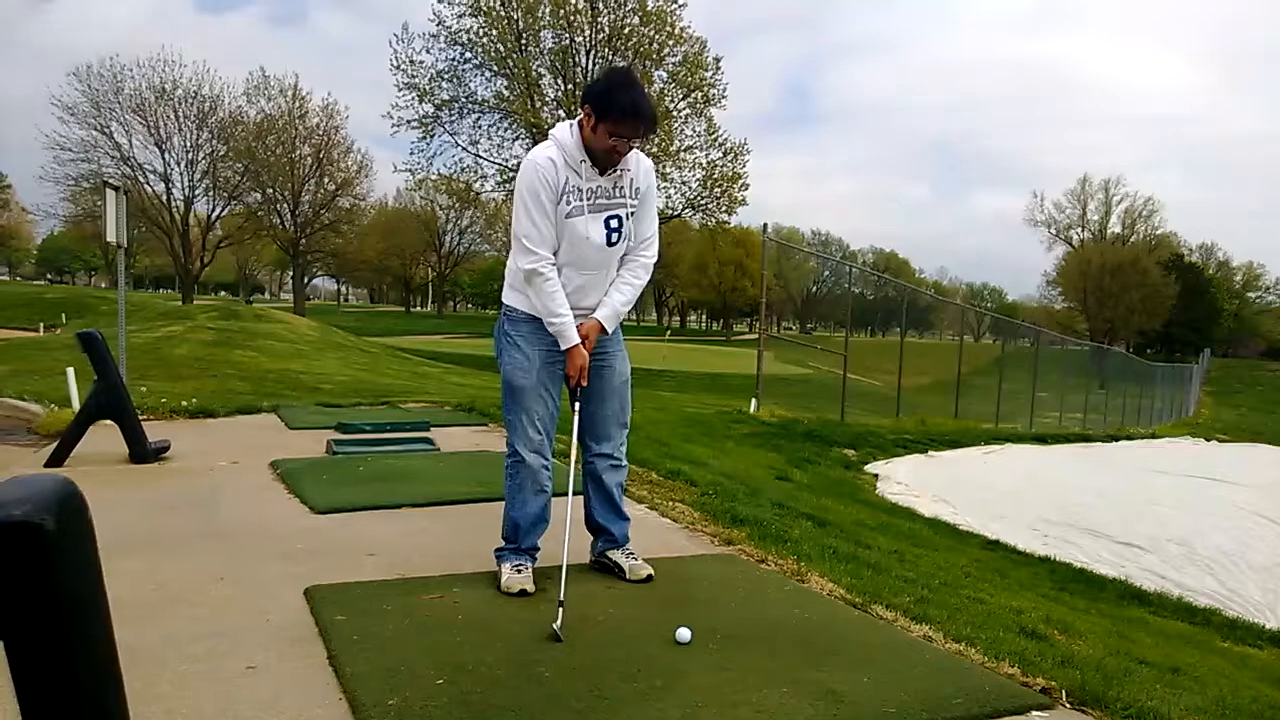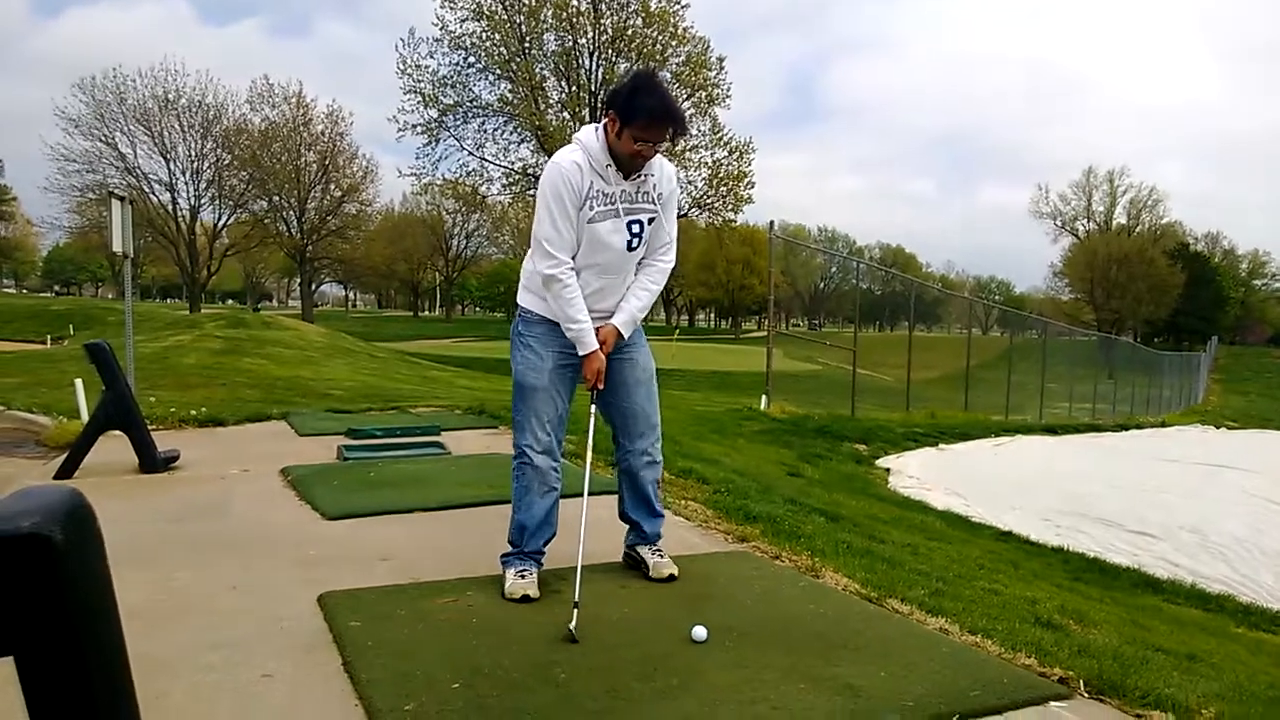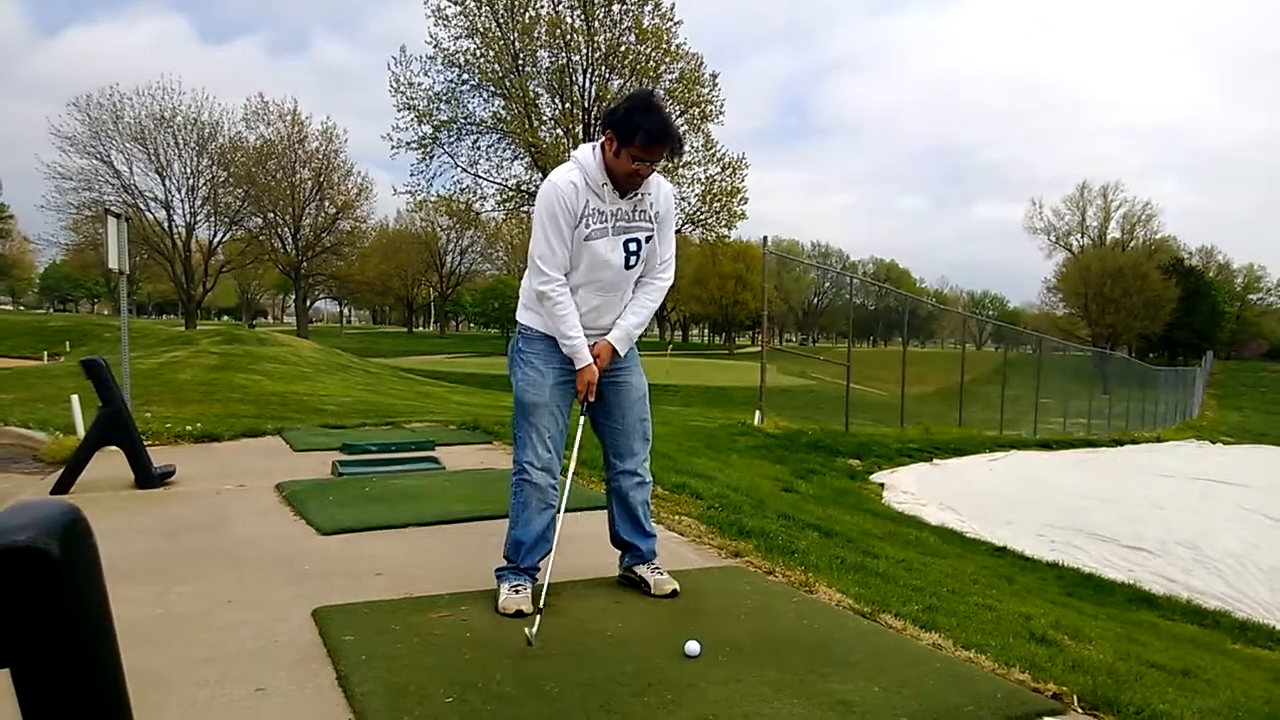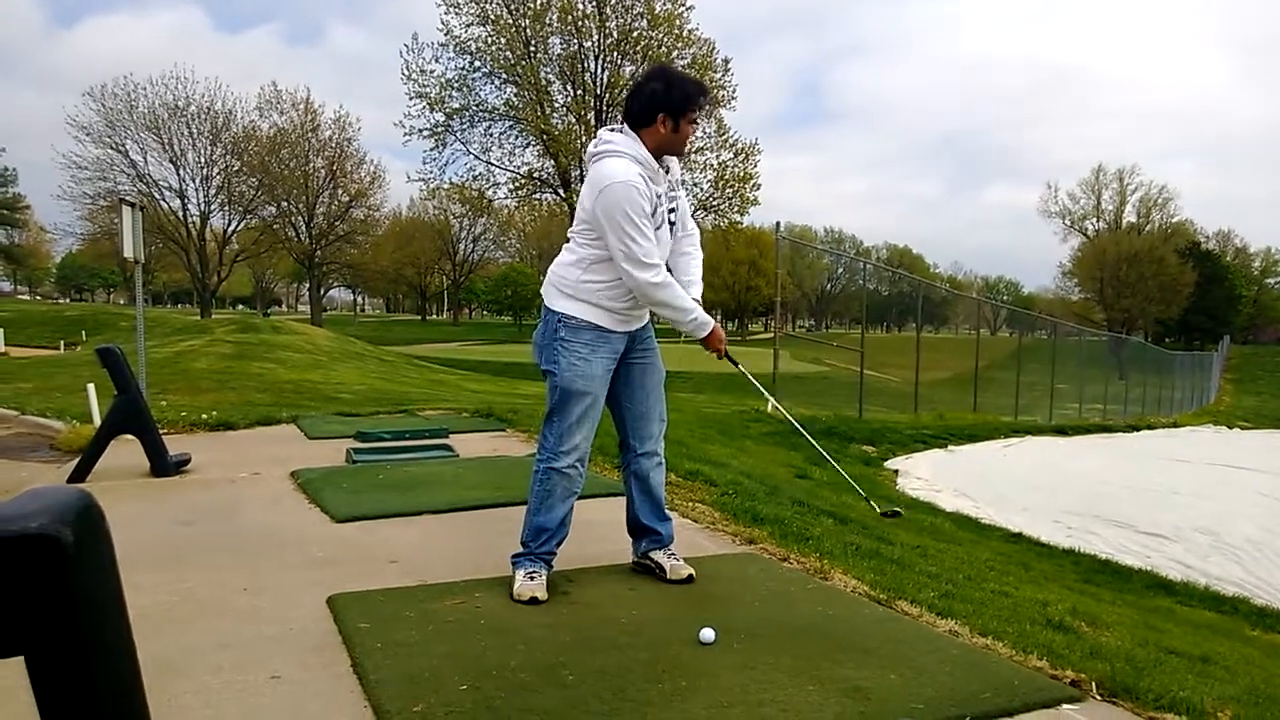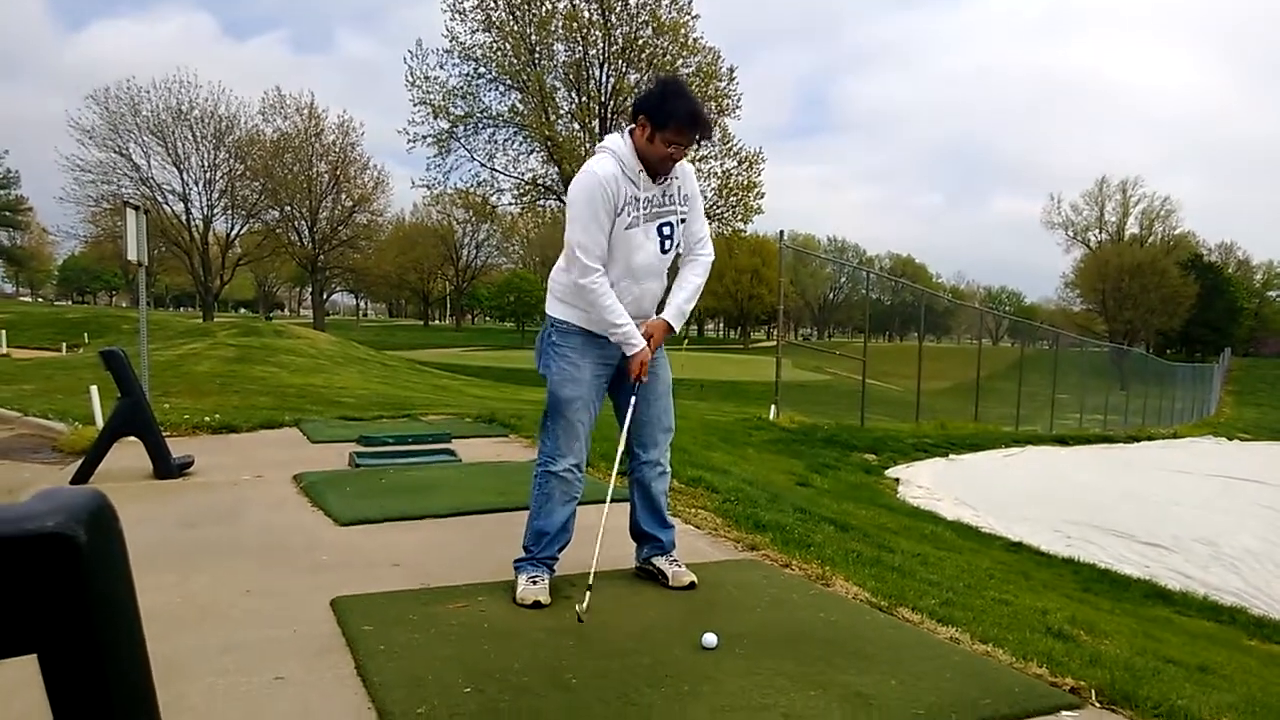
dt=1s
person 1, frame 1
left shoulder: (641, 171)
right shoulder: (543, 165)
left elbow: (642, 256)
right elbow: (534, 263)
left wrist: (600, 322)
right wrist: (568, 339)
left hip: (601, 324)
right hip: (535, 322)
left knee: (609, 445)
right knee: (531, 448)
left ankle: (612, 544)
right ankle: (518, 553)
person 1, frame 2
left shoulder: (663, 177)
right shoulder: (567, 168)
left elbow: (659, 260)
right elbow: (553, 266)
left wrist: (616, 326)
right wrist: (586, 345)
left hip: (621, 325)
right hip: (550, 324)
left knee: (641, 437)
right knee: (538, 448)
left ankle: (644, 539)
right ankle: (523, 558)
person 1, frame 3
left shoulder: (660, 195)
right shoulder: (564, 187)
left elbow: (657, 277)
right elbow: (548, 282)
left wrist: (613, 342)
right wrist: (580, 357)
left hip: (616, 343)
right hip: (548, 340)
left knee: (631, 458)
right knee: (539, 465)
left ankle: (638, 558)
right ankle: (518, 573)
person 1, frame 4
left shoulder: (666, 166)
right shoulder: (620, 180)
left elbow: (684, 234)
right elbow: (644, 274)
left wrist: (694, 297)
right wrist: (700, 325)
left hip: (634, 324)
right hip: (581, 324)
left knee: (647, 441)
right knee: (567, 450)
left ankle: (652, 543)
right ankle: (533, 560)
person 1, frame 5
left shoulder: (682, 178)
right shoulder: (600, 177)
left elbow: (699, 254)
right elbow: (586, 274)
left wrist: (670, 318)
right wrist: (632, 342)
left hip: (644, 331)
right hip: (579, 331)
left knee: (653, 448)
right knee: (564, 455)
left ankle: (656, 550)
right ankle: (536, 564)
